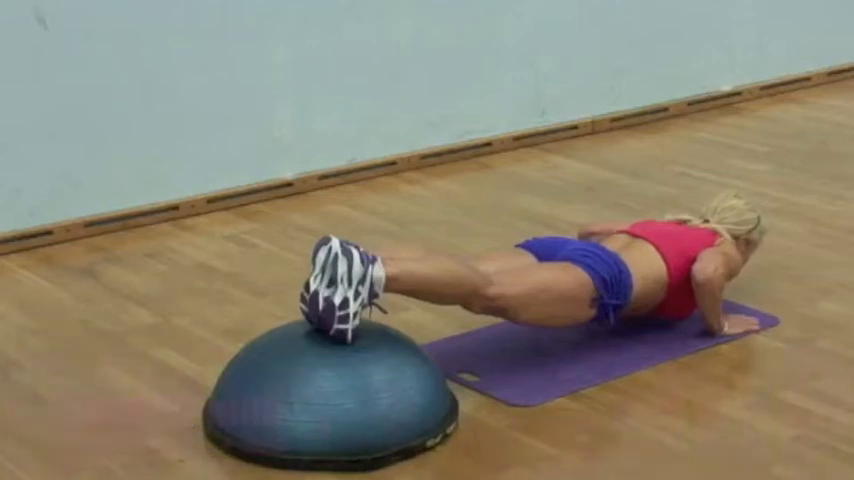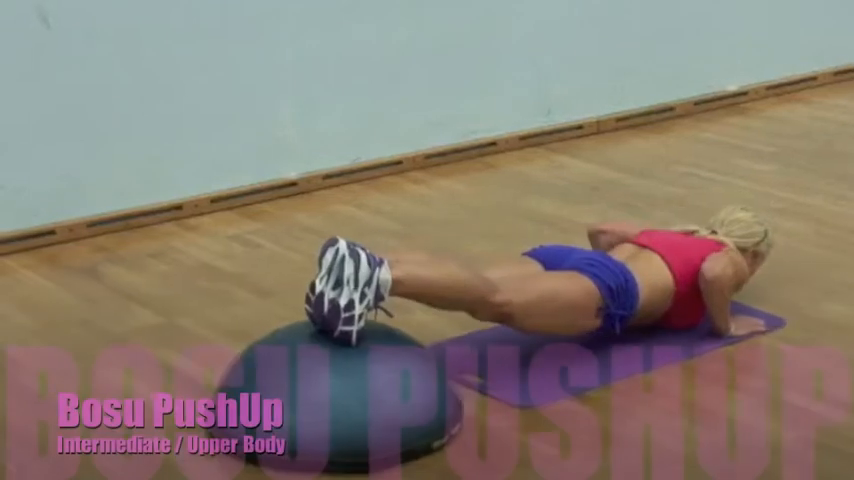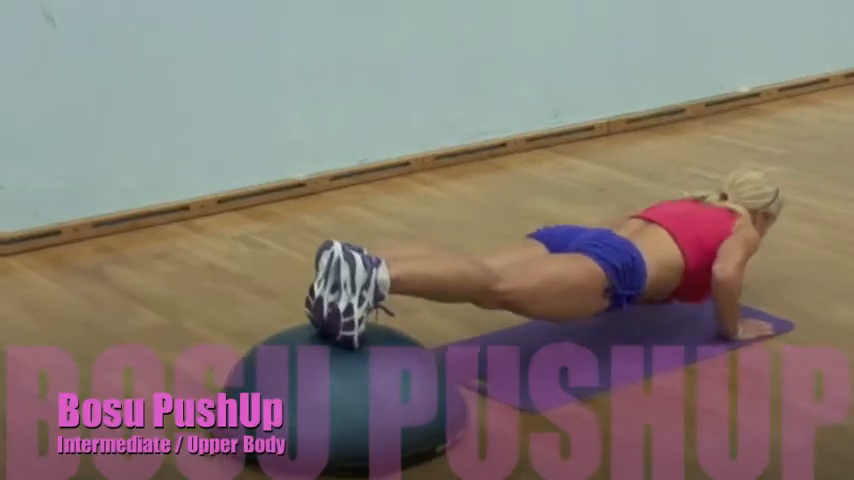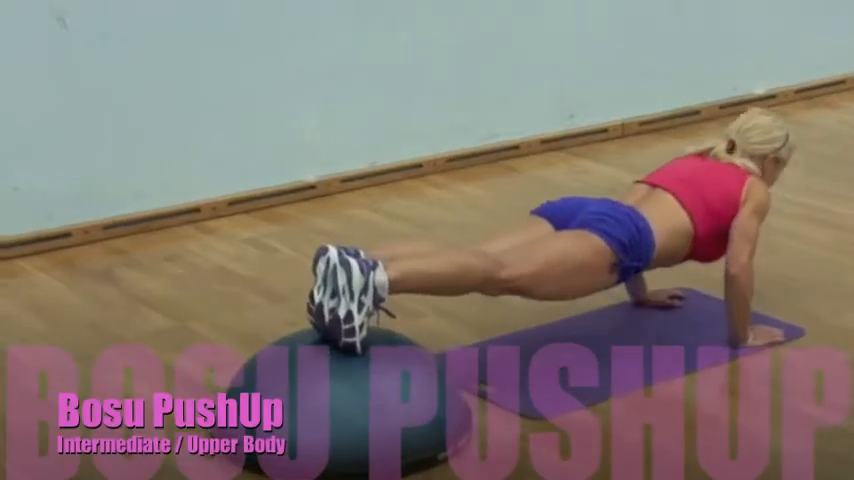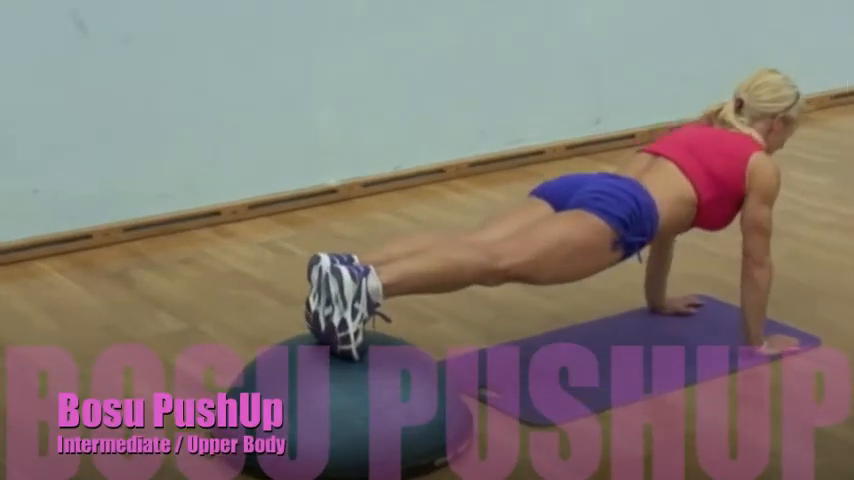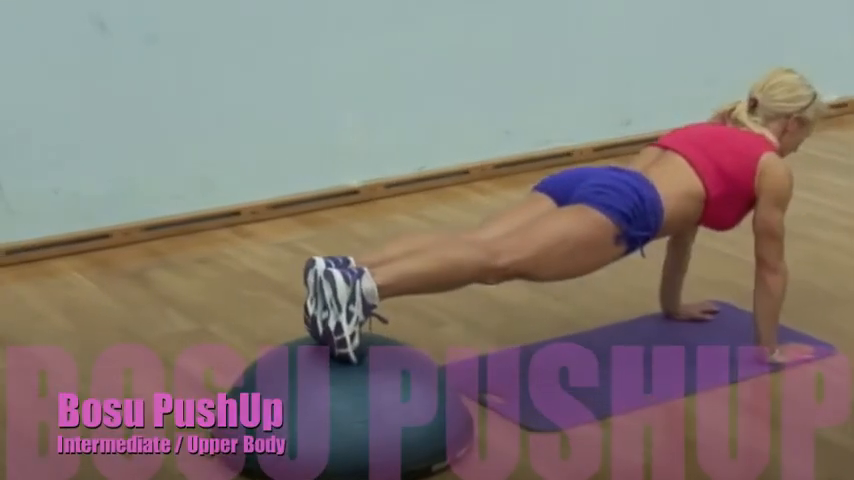
dt=0.3s
person 1, frame 1
left shoulder: (665, 227)
right shoulder: (725, 253)
left elbow: (587, 230)
right elbow: (704, 275)
right wrist: (718, 324)
left hip: (557, 249)
right hip: (601, 277)
left knee: (473, 281)
right knee: (491, 294)
left ankle: (355, 261)
right ankle: (371, 275)
person 1, frame 2
left shoulder: (669, 236)
right shoulder: (733, 261)
left elbow: (599, 229)
right elbow: (712, 274)
right wrist: (724, 325)
left hip: (564, 258)
right hip: (609, 288)
left knee: (479, 287)
right knee: (497, 301)
left ankle: (359, 261)
right ankle: (378, 276)
person 1, frame 3
left shoulder: (681, 205)
right shoulder: (743, 232)
right elbow: (724, 276)
left wrist: (637, 277)
right wrist: (732, 328)
left hip: (568, 240)
right hip: (614, 267)
left knee: (480, 273)
right knee: (501, 289)
left ankle: (356, 264)
right ankle: (376, 278)
person 1, frame 4
left shoulder: (689, 162)
right shoulder: (754, 192)
right elbow: (737, 270)
left wrist: (640, 293)
right wrist: (743, 336)
left hip: (577, 209)
right hip: (615, 236)
left knee: (475, 258)
right knee: (504, 275)
left ankle: (353, 264)
right ankle: (377, 281)
person 1, frame 5
left shoulder: (696, 131)
right shoulder: (762, 166)
right elbow: (756, 262)
left wrist: (657, 301)
right wrist: (757, 341)
left hip: (579, 187)
right hip: (617, 212)
left knee: (469, 246)
right knee: (500, 264)
left ankle: (351, 270)
right ankle: (370, 287)
person 1, frame 6
left shoulder: (709, 132)
right shoulder: (772, 169)
left elbow: (682, 216)
right elbow: (770, 267)
left wrist: (672, 306)
right wrist: (770, 349)
left hip: (583, 181)
right hip: (622, 206)
left knee: (470, 243)
right knee: (500, 261)
left ankle: (346, 271)
right ankle: (366, 287)
